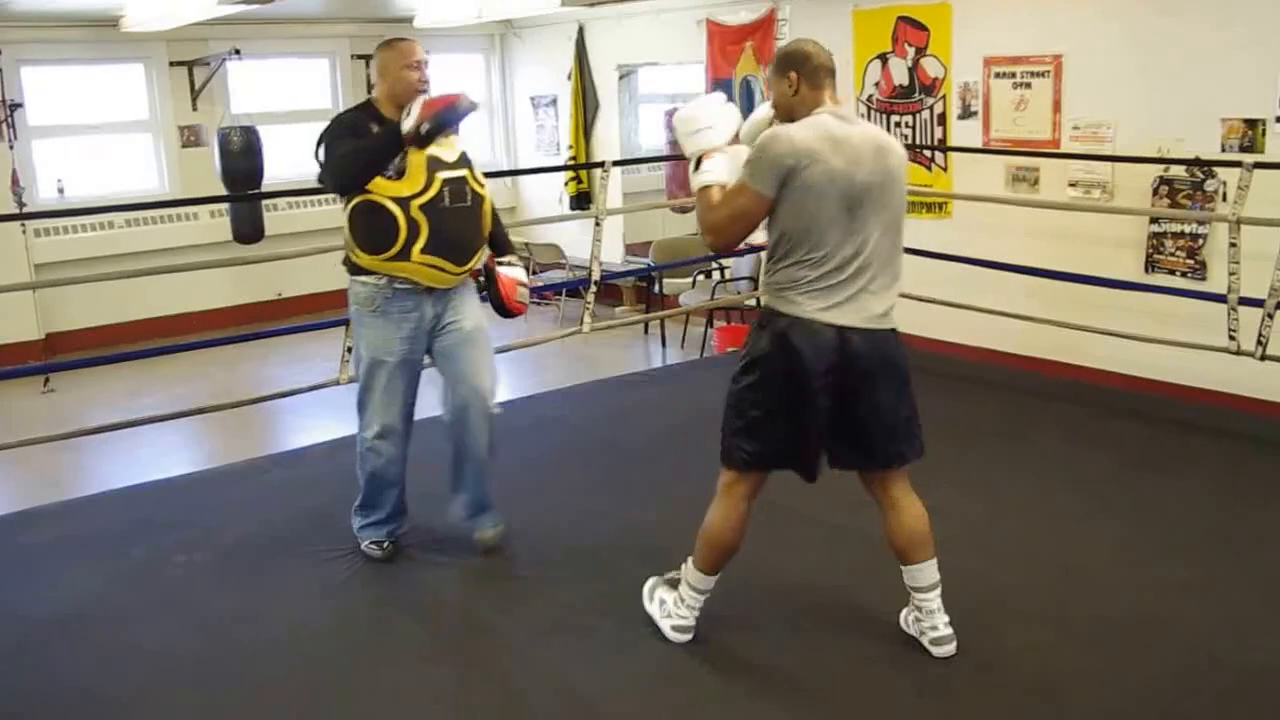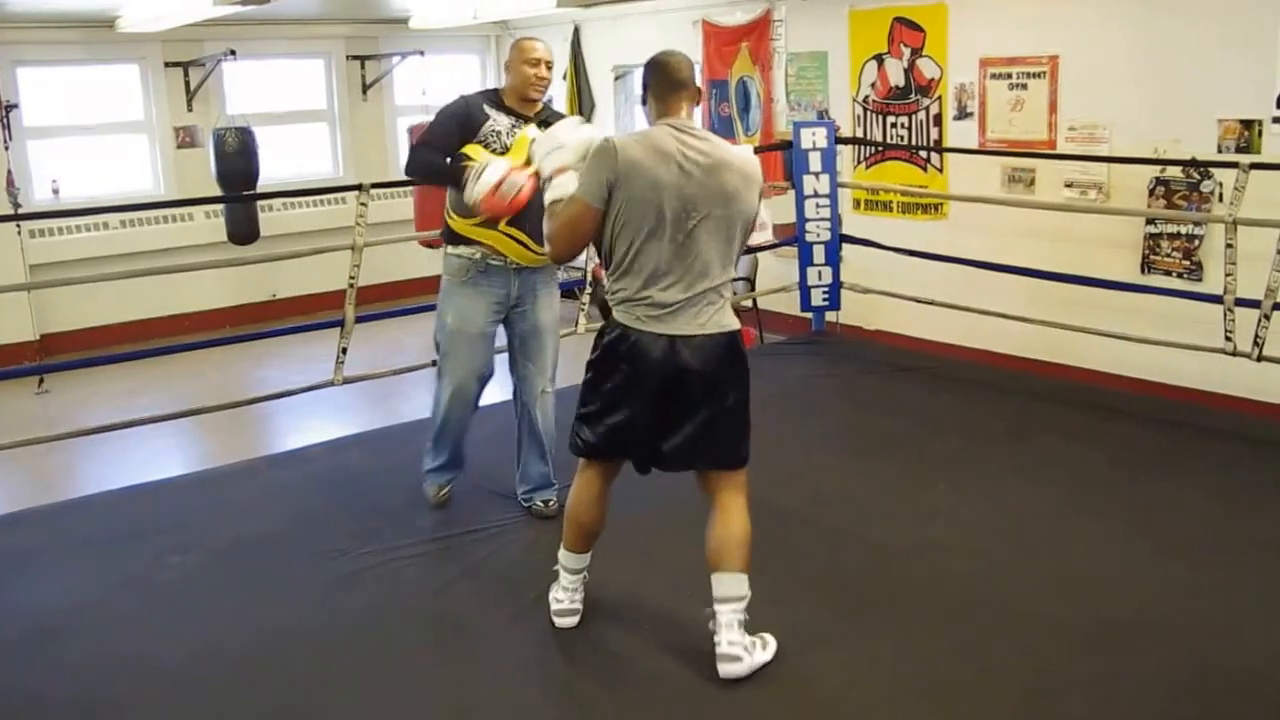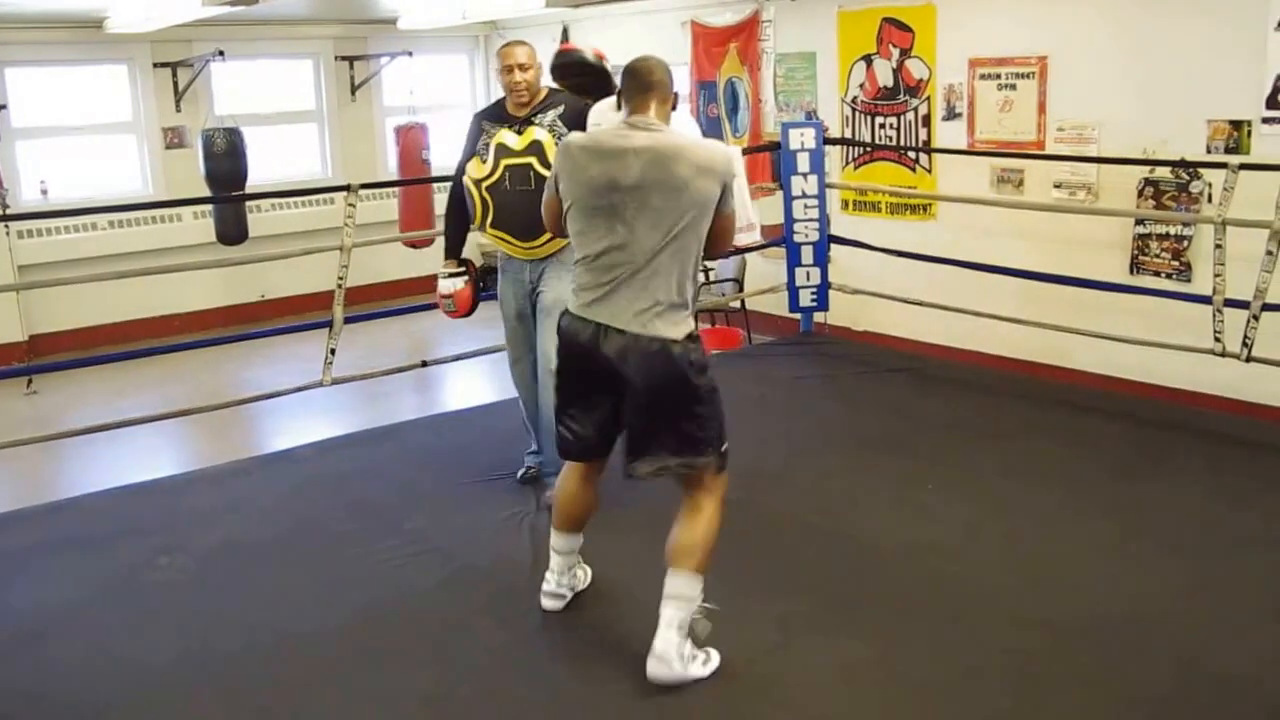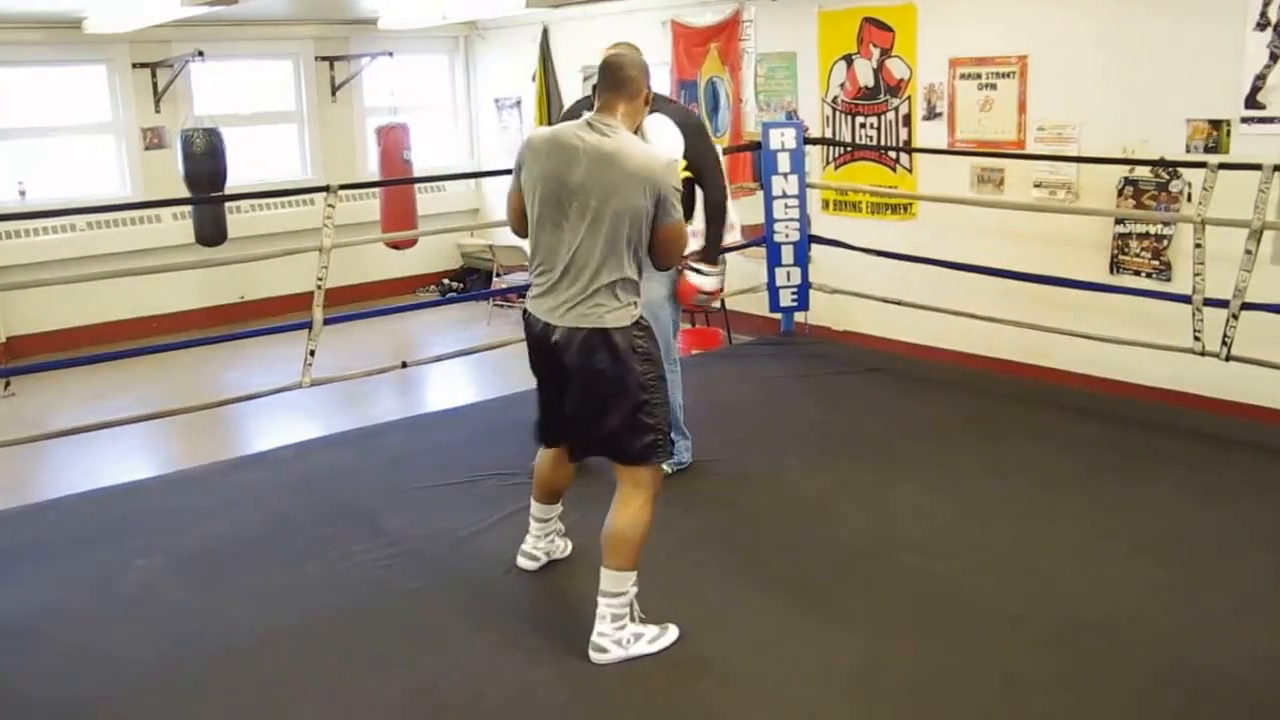
dt=0.7s
person 1, frame 1
left shoulder: (784, 143)
right shoulder: (889, 147)
left elbow: (721, 234)
left wrist: (709, 163)
left hip: (797, 333)
right hip: (874, 338)
left knee: (739, 481)
right knee: (890, 481)
left ankle: (684, 608)
right ankle: (931, 617)
person 1, frame 2
left shoulder: (615, 154)
right shoulder: (744, 166)
left elbow: (560, 247)
left wrist: (560, 186)
left hip: (632, 340)
right hip: (711, 344)
left knee: (595, 467)
right knee: (727, 489)
left ankle: (567, 595)
right ankle: (732, 638)
person 1, frame 3
left shoulder: (576, 152)
right shoulder: (712, 160)
left elbow: (554, 222)
right elbow: (720, 245)
left hip: (585, 332)
right hip: (660, 346)
left knee: (583, 461)
right knee: (705, 485)
left ankle: (560, 577)
right ankle: (671, 641)
person 1, frame 4
left shoulder: (537, 144)
right shoulder: (655, 168)
left elbow: (518, 224)
right elbow: (666, 258)
left hip: (542, 320)
right hip: (607, 333)
left knee: (559, 437)
right knee: (639, 477)
left ankle: (539, 541)
right ankle: (613, 628)
person 2, frame 1
left shoulder: (442, 122)
right shoulder: (352, 127)
left elbow: (475, 192)
right elbow: (337, 176)
left wrist: (503, 254)
right wrist: (404, 134)
left hip: (455, 292)
right hip: (387, 299)
left knee: (475, 401)
right knee: (384, 422)
left ankle: (475, 509)
right ankle: (377, 522)
person 2, frame 2
left shoulder: (561, 128)
right shoulder: (470, 110)
right elbow: (419, 160)
right wrist: (468, 176)
left hip: (539, 275)
right hip: (474, 269)
left knee: (537, 385)
right knee: (462, 376)
left ankle: (537, 484)
right ankle: (442, 468)
person 2, frame 3
left shoulder: (572, 109)
right shoulder: (483, 124)
right elbow: (462, 192)
right wrist: (451, 262)
left hip: (565, 259)
right hip: (513, 262)
left knee: (557, 364)
right knee: (525, 367)
left ankle: (565, 466)
right ankle: (542, 451)
person 2, frame 4
left shoulder: (677, 120)
right shoulder: (583, 113)
left elbow: (714, 186)
left wrist: (709, 256)
left knee: (658, 356)
left ankle: (675, 449)
